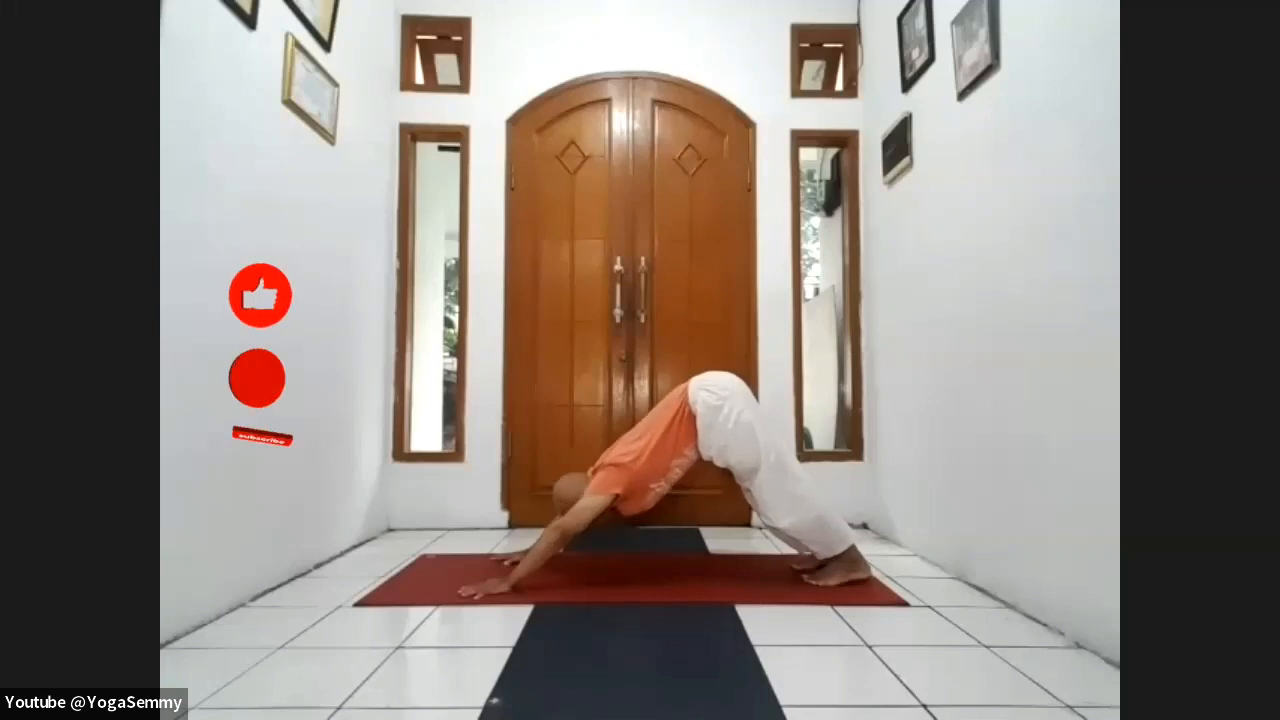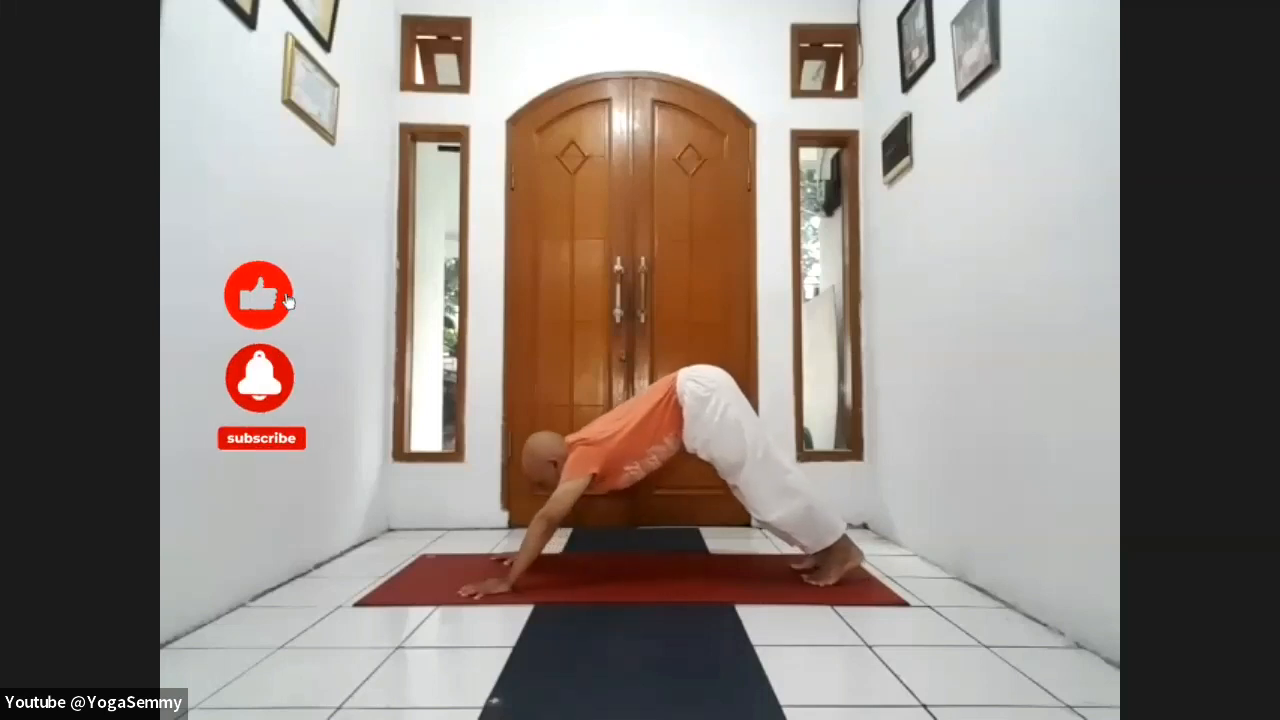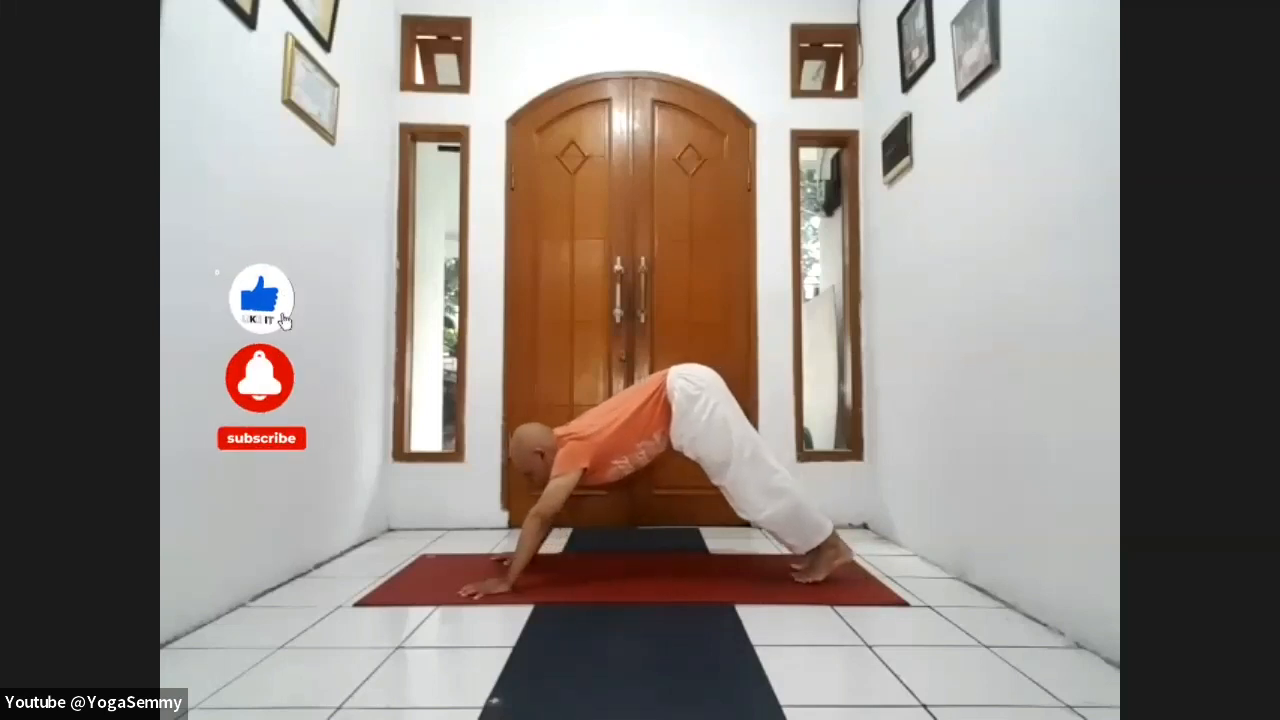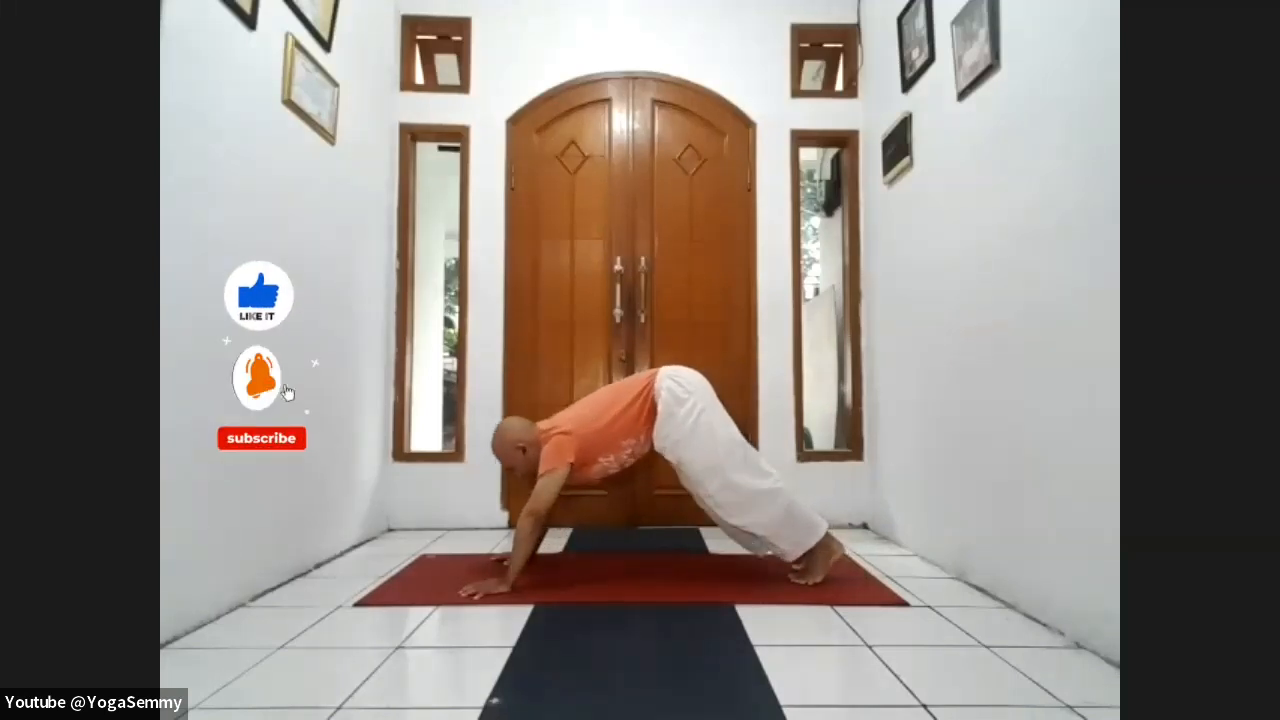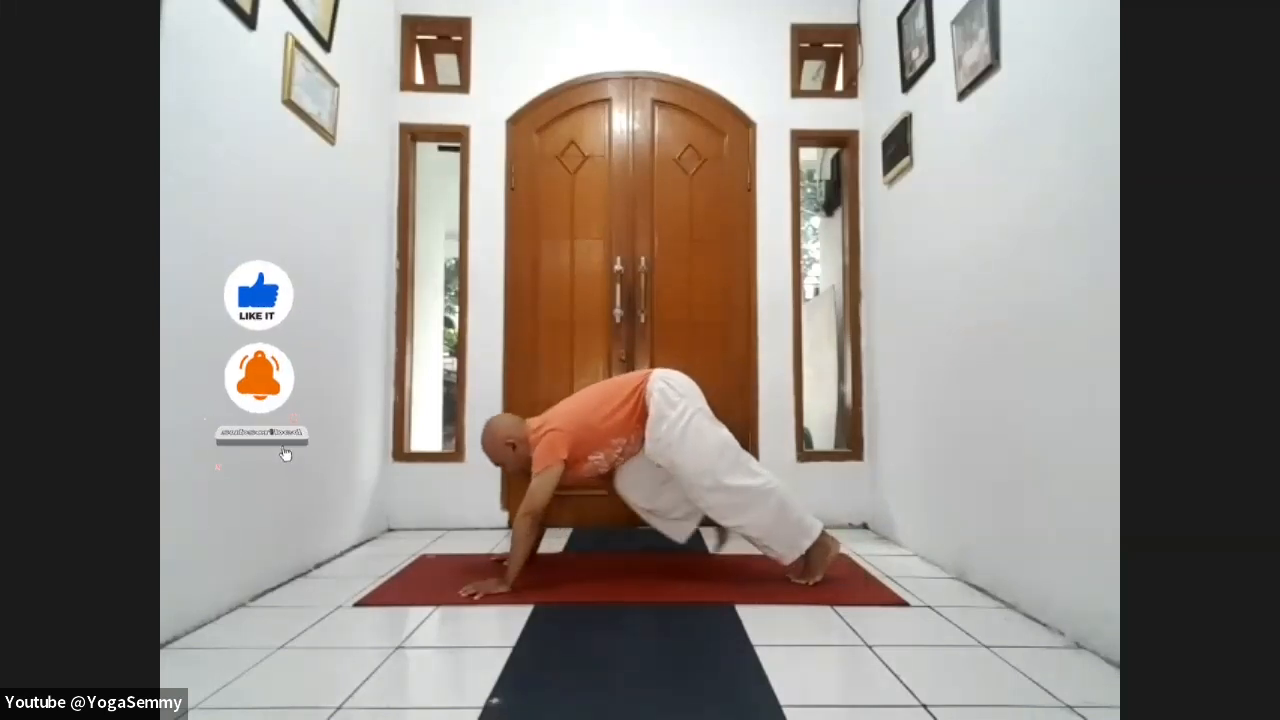
dt=0.7s
person 1, frame 1
left shoulder: (610, 480)
right shoulder: (604, 478)
left elbow: (563, 528)
right elbow: (563, 523)
left wrist: (509, 580)
right wrist: (534, 553)
left hip: (713, 403)
right hip: (711, 398)
left knee: (774, 483)
right knee: (768, 480)
left ankle: (848, 559)
right ankle: (828, 550)
person 1, frame 2
left shoulder: (582, 456)
right shoulder: (578, 451)
left elbow: (548, 517)
right elbow: (551, 517)
left wrist: (507, 580)
right wrist: (526, 555)
left hip: (699, 396)
right hip: (697, 394)
left knee: (762, 478)
right knee: (758, 475)
left ankle: (839, 549)
right ankle: (824, 547)
person 1, frame 3
left shoulder: (571, 451)
right shoulder: (565, 443)
left elbow: (540, 515)
right elbow: (546, 515)
left wrist: (507, 579)
right wrist: (524, 556)
left hip: (688, 395)
right hip: (684, 394)
left knee: (751, 479)
right knee: (747, 477)
left ankle: (827, 545)
right ankle: (815, 543)
person 1, frame 4
left shoulder: (557, 445)
right shoulder: (554, 437)
left elbow: (533, 514)
right elbow: (541, 513)
left wrist: (506, 580)
right wrist: (523, 556)
left hip: (674, 398)
right hip: (672, 395)
left knee: (734, 482)
right knee: (725, 481)
left ankle: (819, 544)
right ankle: (799, 545)
person 1, frame 5
left shoulder: (548, 440)
right shoulder: (542, 433)
left elbow: (529, 513)
right elbow: (537, 509)
left wrist: (506, 580)
right wrist: (525, 554)
left hip: (664, 401)
right hip: (656, 403)
left knee: (726, 479)
right knee: (634, 484)
left ankle: (817, 543)
right ankle: (710, 517)
